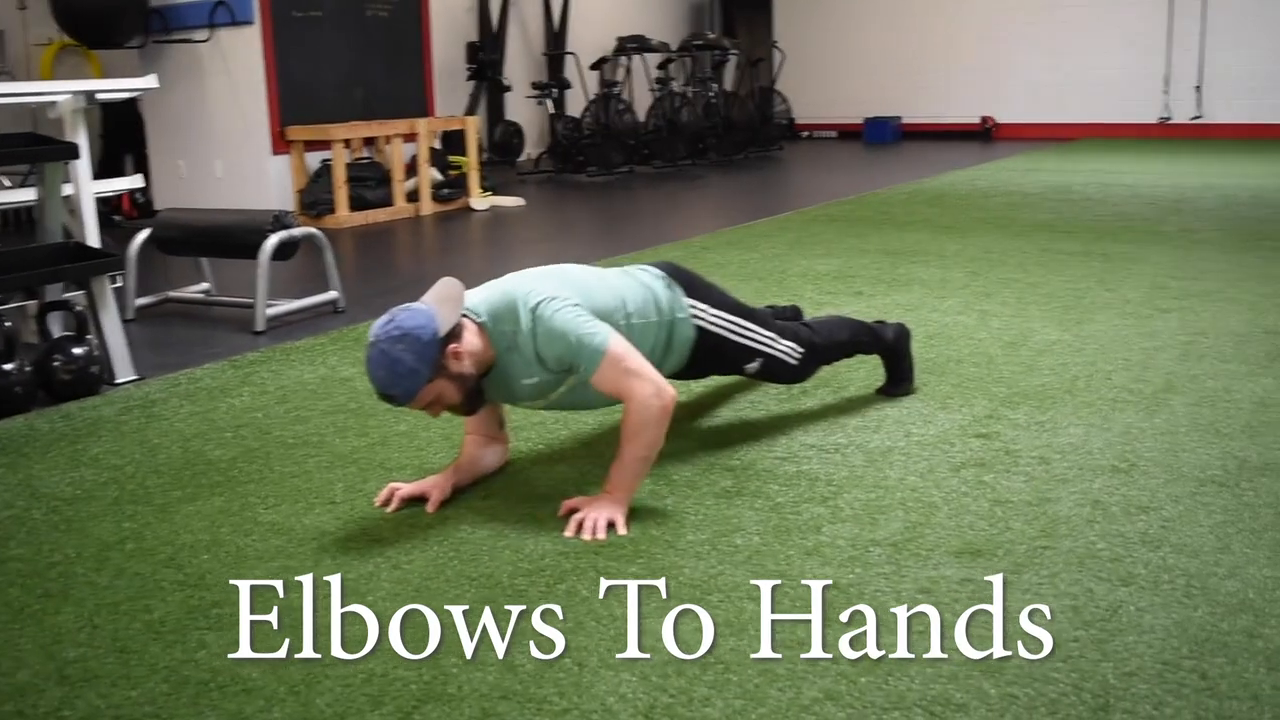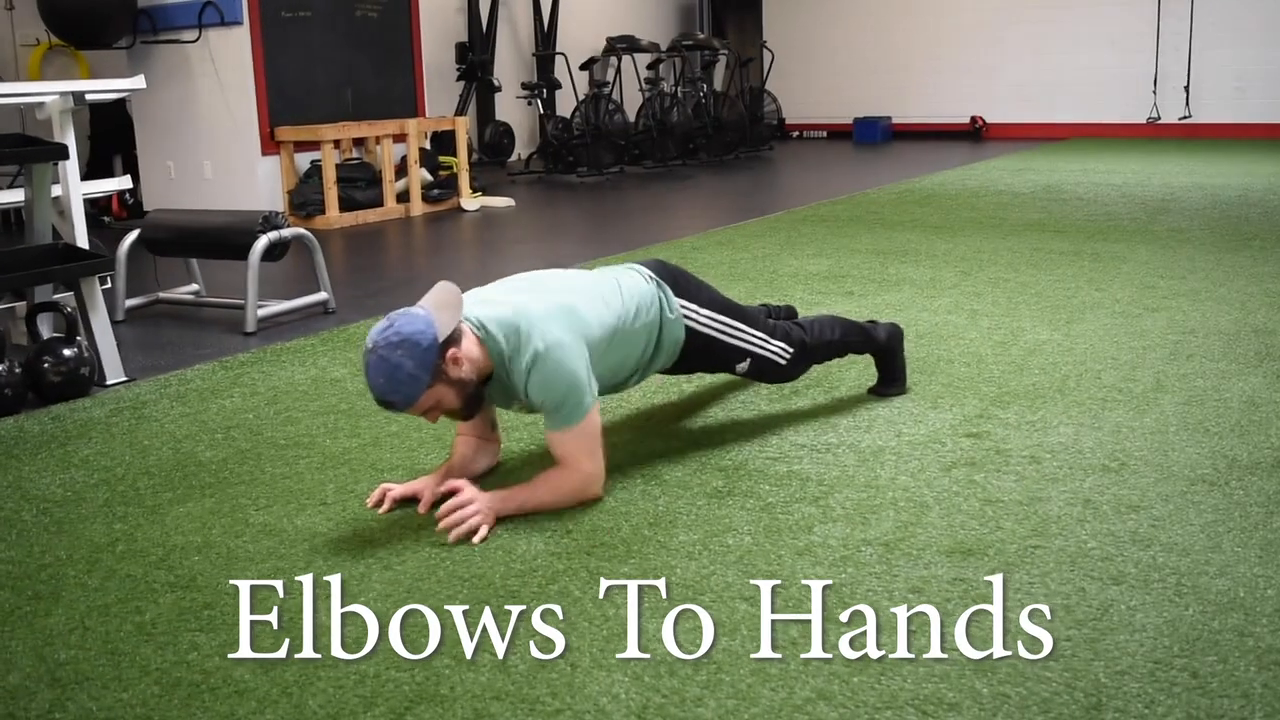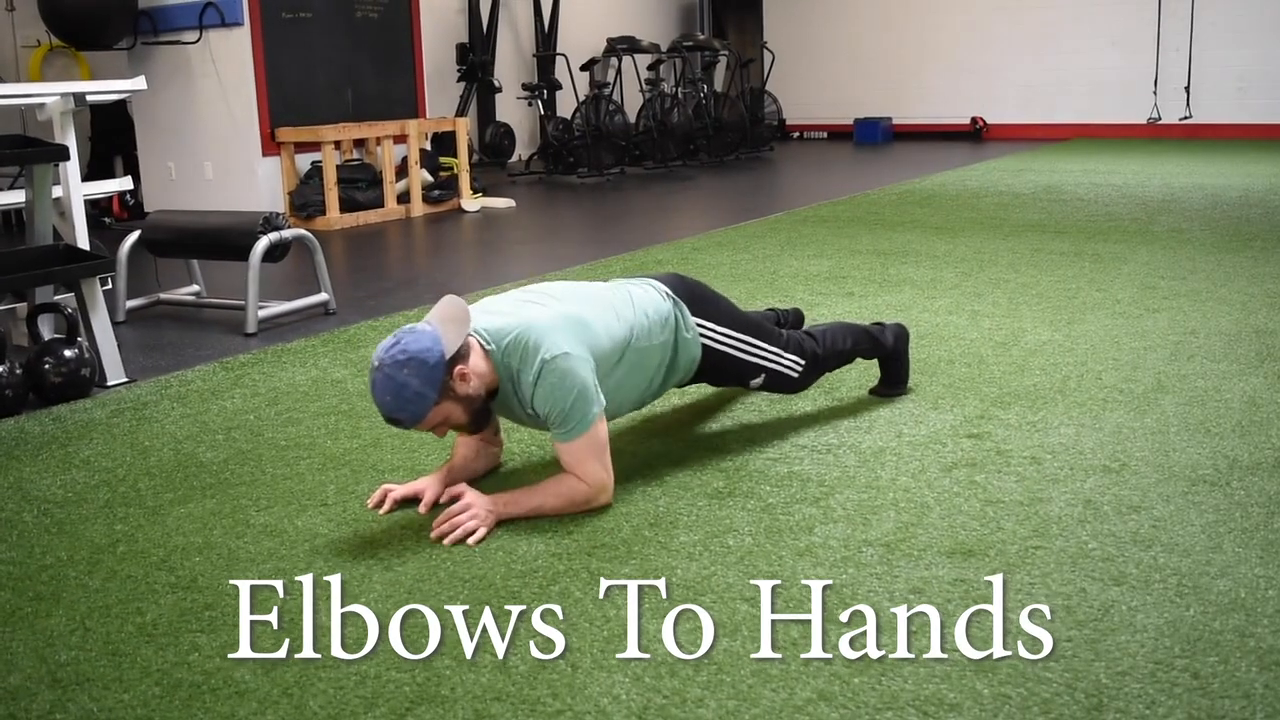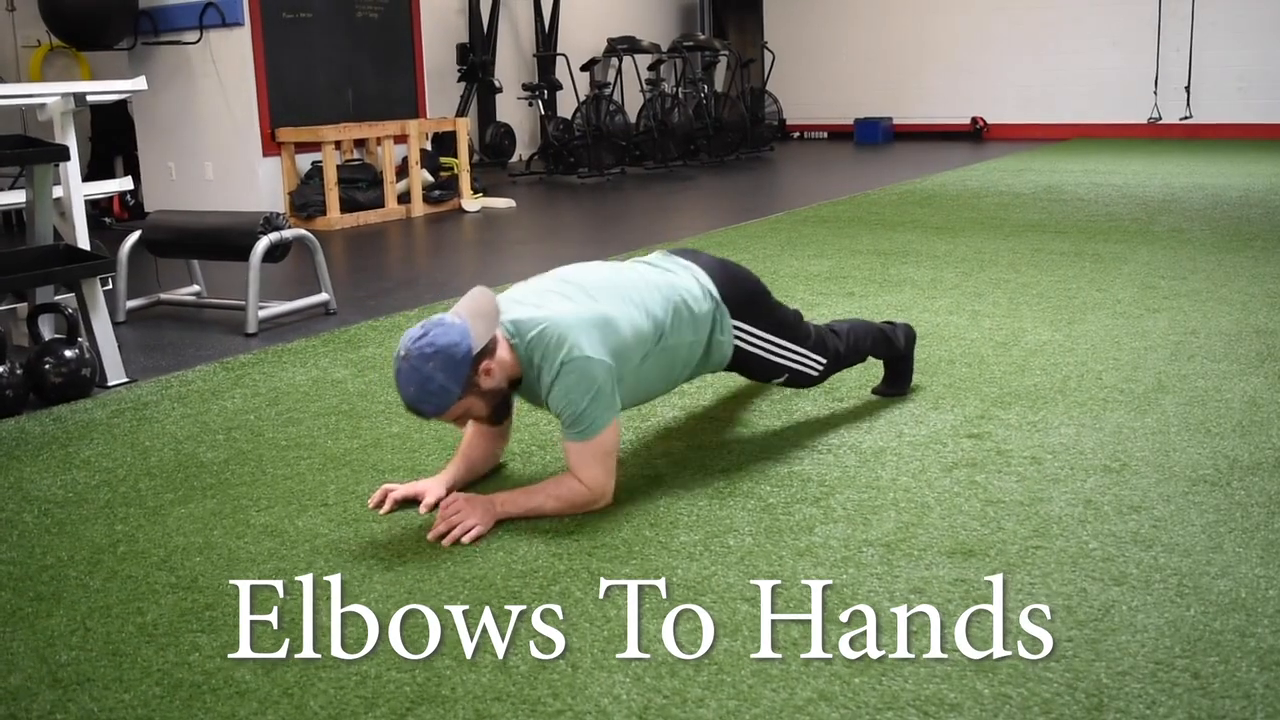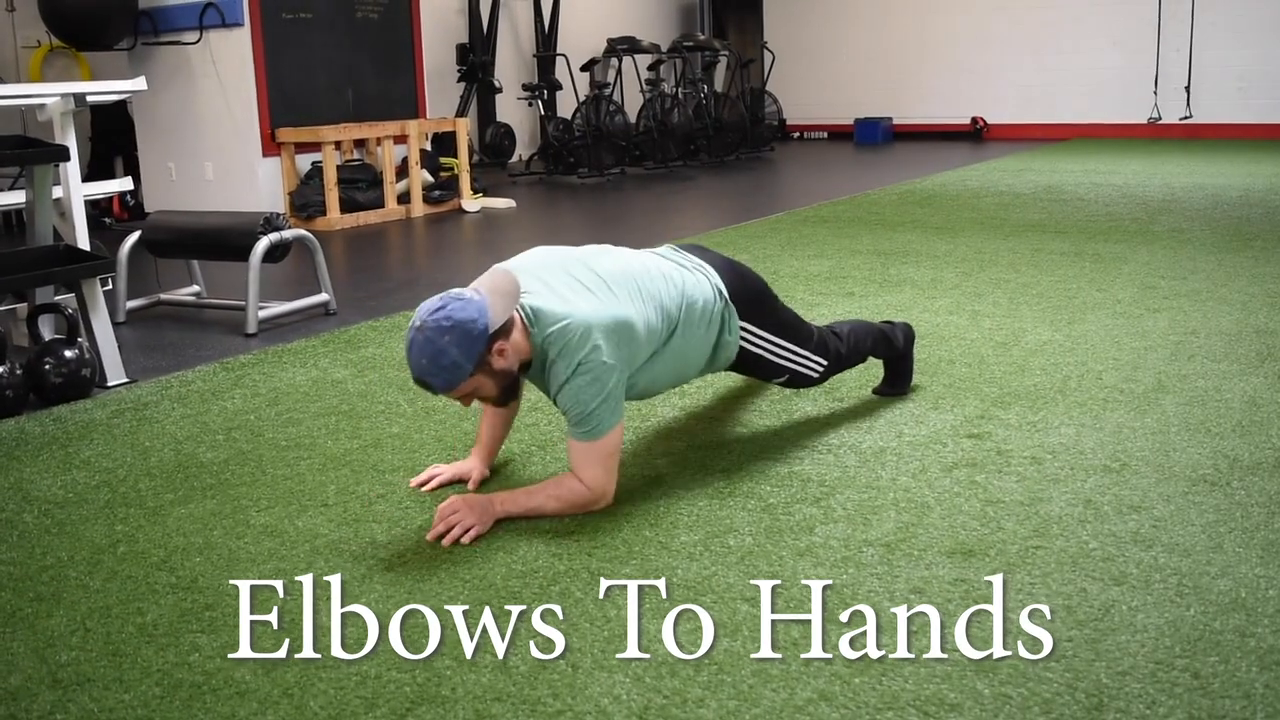
dt=0.3s
person 1, frame 1
left shoulder: (541, 319)
right shoulder: (461, 345)
left elbow: (654, 396)
right elbow: (489, 443)
left wrist: (614, 498)
right wrist: (446, 478)
left hip: (674, 311)
right hip: (638, 320)
left knee: (797, 354)
left ankle: (886, 338)
right ankle: (780, 315)
person 1, frame 2
left shoulder: (541, 352)
right shoulder: (450, 334)
left elbow: (586, 476)
right elbow: (480, 440)
left wrist: (494, 503)
right wrist: (439, 476)
left hip: (667, 308)
right hip: (626, 300)
left knee: (788, 352)
left ankle: (879, 338)
right ankle: (772, 314)
person 1, frame 3
left shoulder: (550, 363)
right shoulder: (457, 347)
left elbow: (595, 485)
right elbow: (484, 446)
left wrist: (494, 506)
right wrist: (441, 476)
left hip: (682, 323)
right hip: (637, 310)
left knee: (798, 361)
left ankle: (884, 341)
right ankle: (780, 319)
person 1, frame 4
left shoulder: (570, 358)
right shoulder: (486, 330)
left elbow: (594, 487)
right elbow: (492, 434)
left wrist: (491, 507)
right wrist: (450, 478)
left hip: (719, 308)
right hip: (673, 274)
left knee: (818, 356)
left ankle: (891, 340)
right ankle: (783, 319)
person 1, frame 5
left shoulder: (582, 354)
right shoulder: (500, 288)
left elbow: (596, 489)
right elbow: (511, 380)
left wrist: (493, 505)
right wrist: (480, 456)
left hip: (724, 310)
right hip: (677, 269)
left knee: (818, 359)
left ankle: (893, 341)
